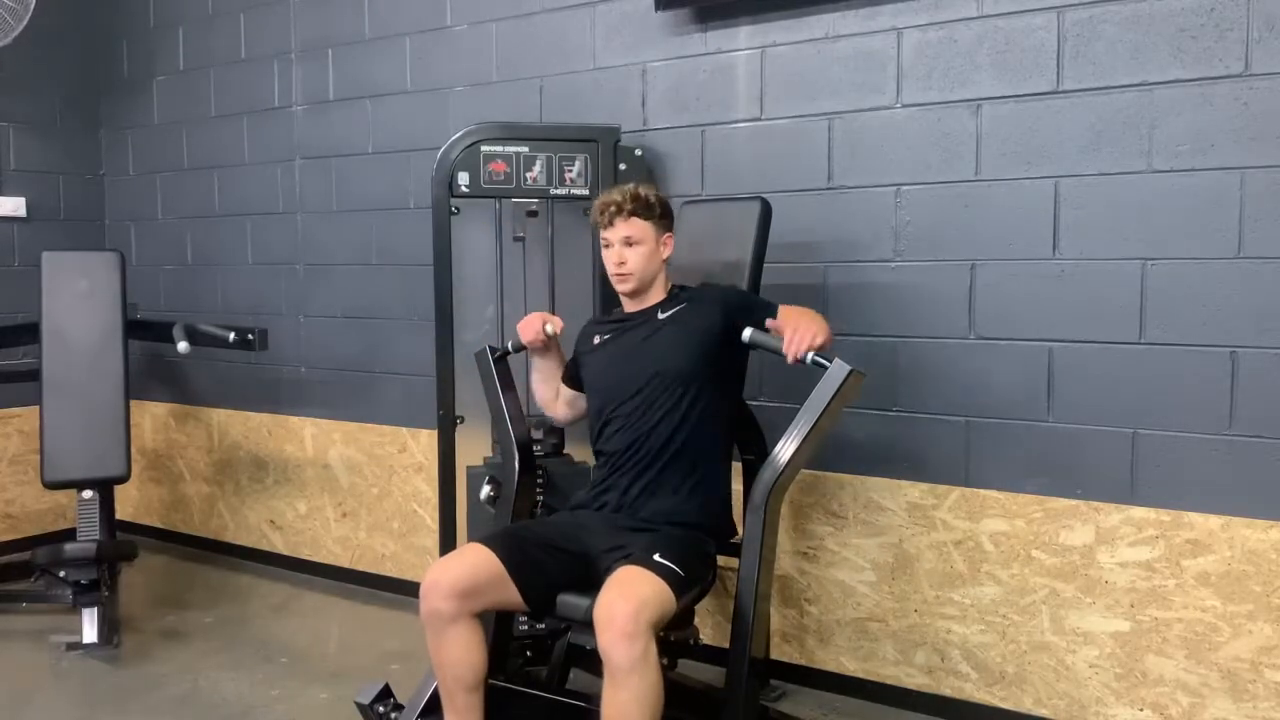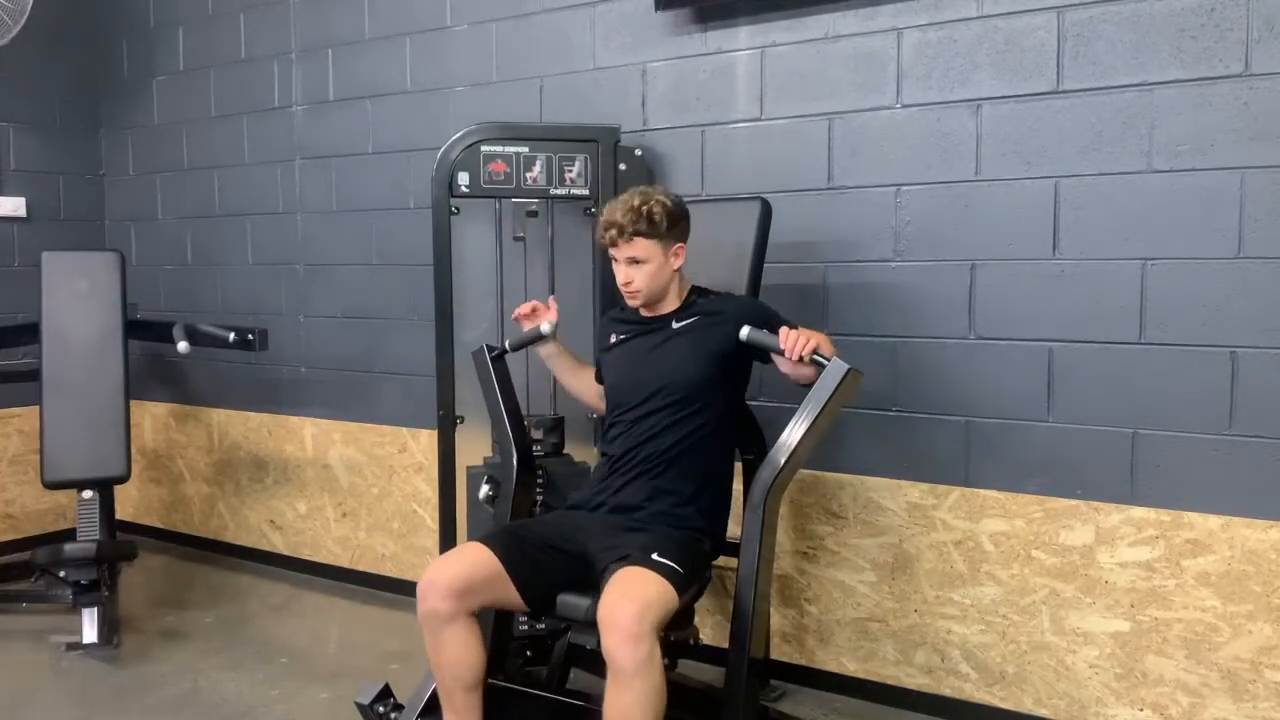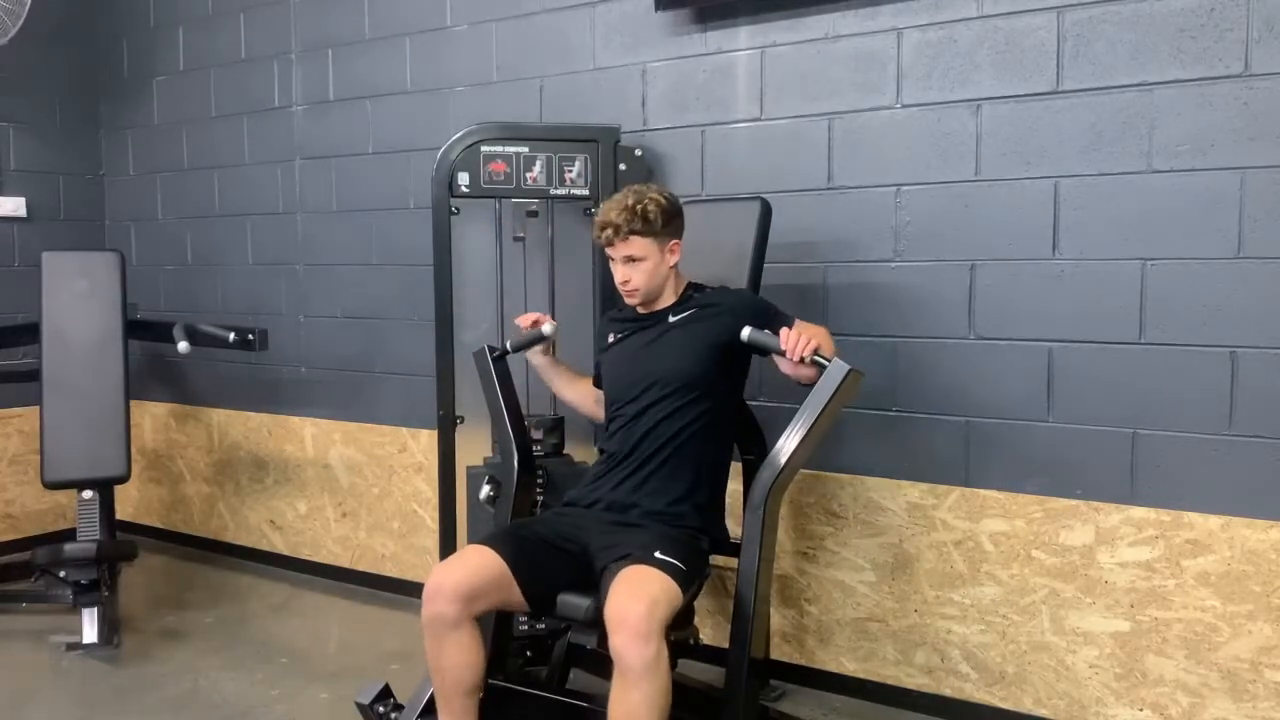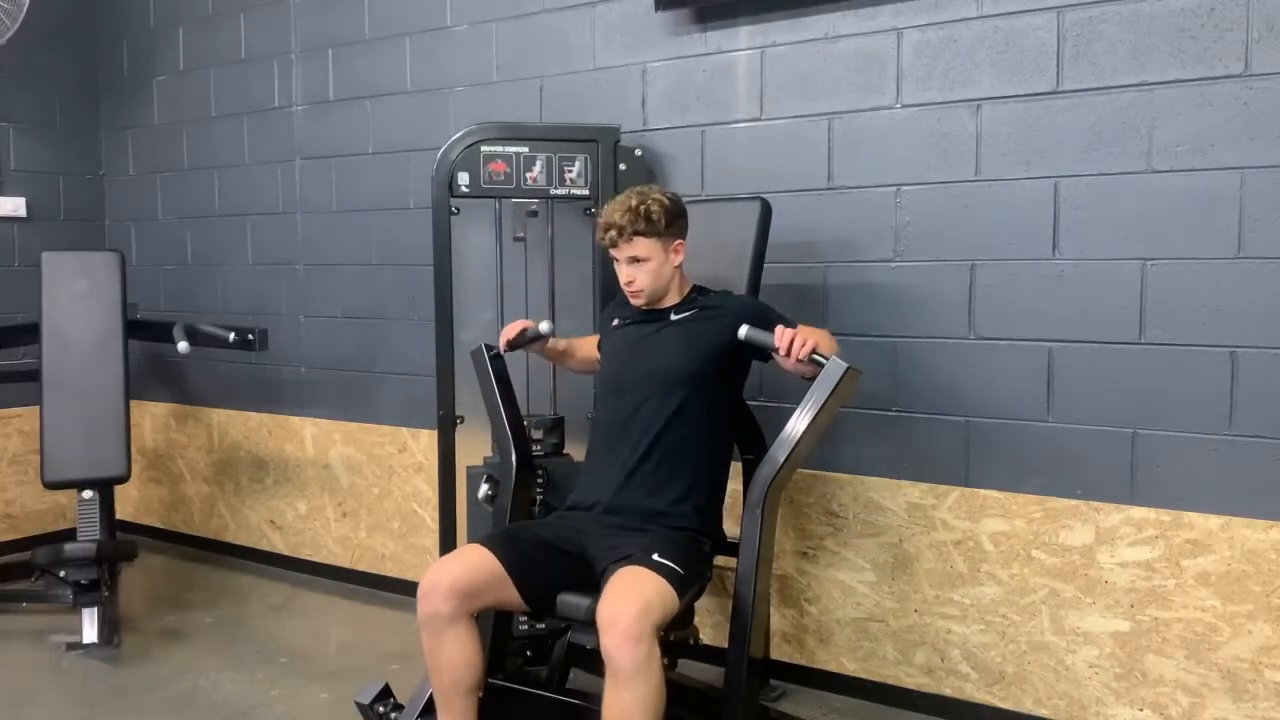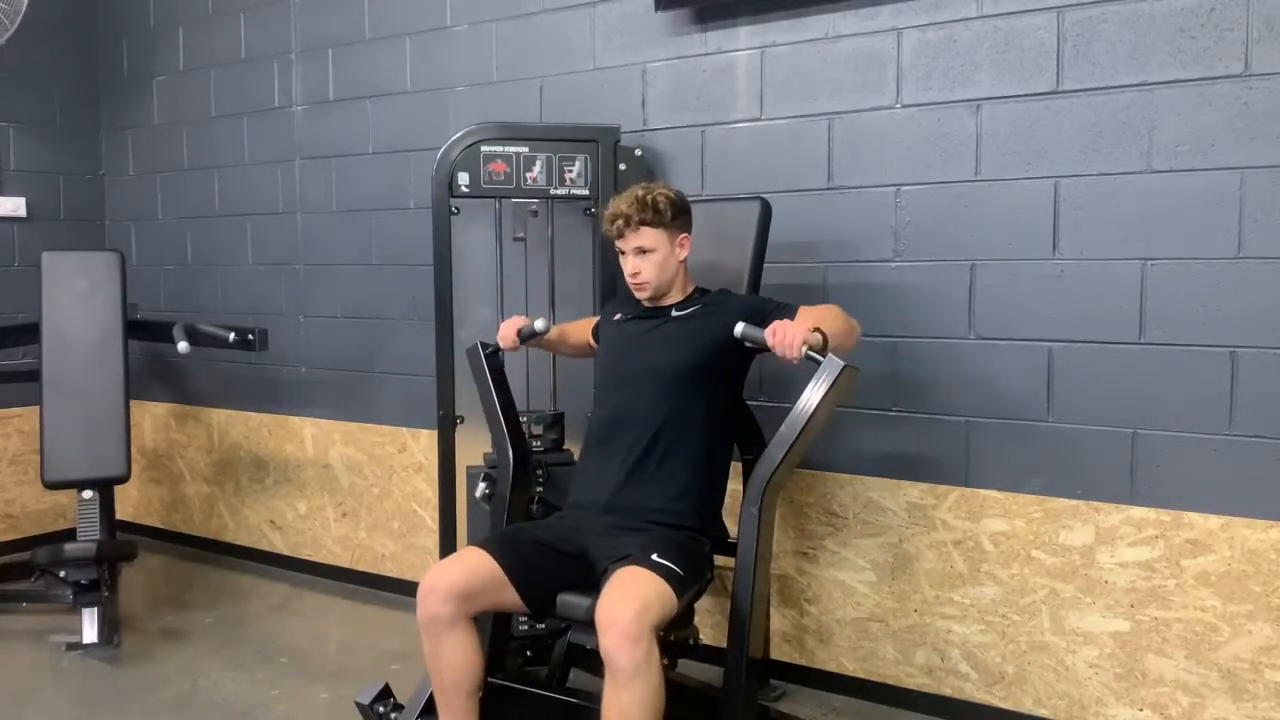
dt=0.4s
person 1, frame 1
left shoulder: (711, 309)
right shoulder: (596, 334)
left elbow: (808, 327)
right elbow: (561, 407)
left wrist: (805, 330)
right wrist: (543, 349)
left hip: (672, 532)
right hip: (589, 520)
left knee: (621, 619)
right knee: (443, 588)
person 1, frame 2
left shoulder: (728, 318)
right shoulder: (614, 325)
left elbow: (818, 362)
left wrist: (807, 351)
right wrist: (547, 345)
left hip: (669, 530)
right hip: (586, 517)
left knee: (625, 621)
right knee: (440, 586)
person 1, frame 3
left shoulder: (726, 311)
right shoulder: (614, 325)
left elbow: (817, 350)
left wrist: (807, 349)
right wrist: (541, 359)
left hip: (665, 527)
right hip: (584, 514)
left knee: (632, 621)
right knee: (445, 591)
person 1, frame 4
left shoulder: (725, 315)
right shoulder: (619, 314)
left elbow: (824, 352)
left wrist: (806, 345)
right wrist: (542, 343)
left hip: (665, 531)
right hip: (581, 519)
left knee: (623, 622)
right knee: (441, 589)
person 1, frame 5
left shoulder: (725, 314)
right shoulder: (619, 312)
left elbow: (844, 327)
right elbow: (582, 337)
left wrist: (806, 332)
right wrist: (536, 334)
left hip: (665, 532)
right hip: (580, 520)
left knee: (622, 622)
right knee: (440, 592)
